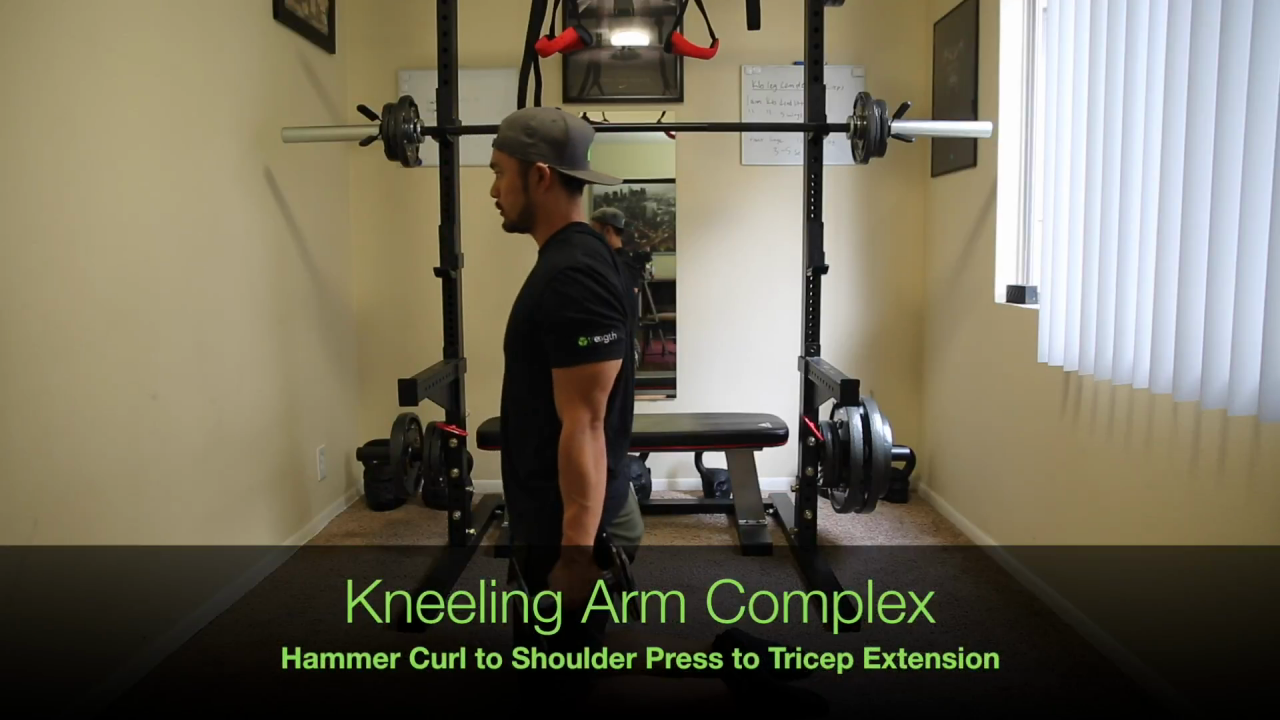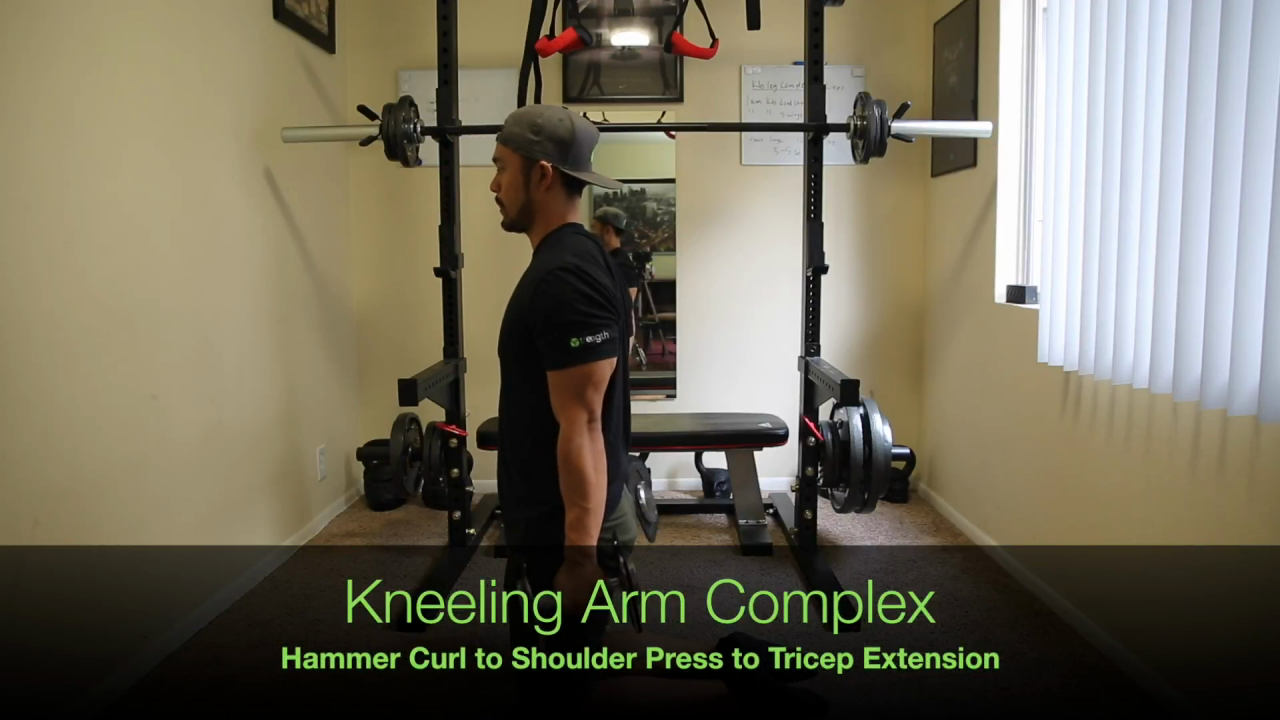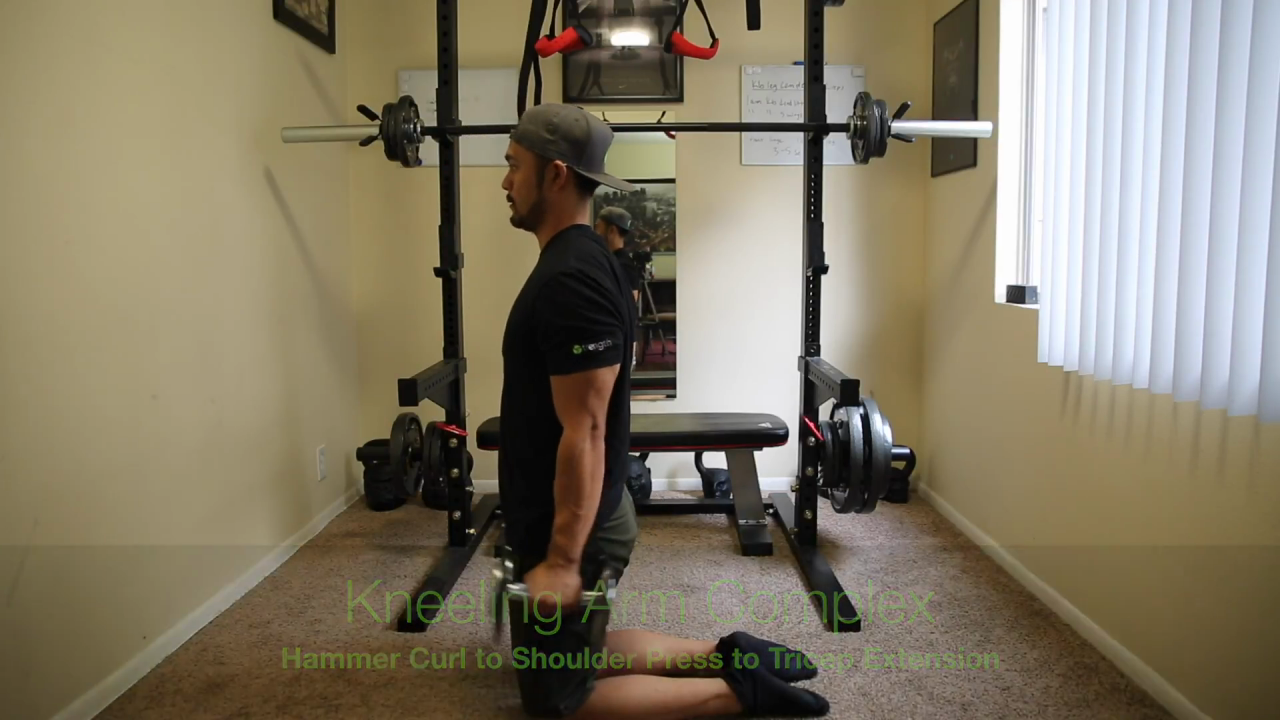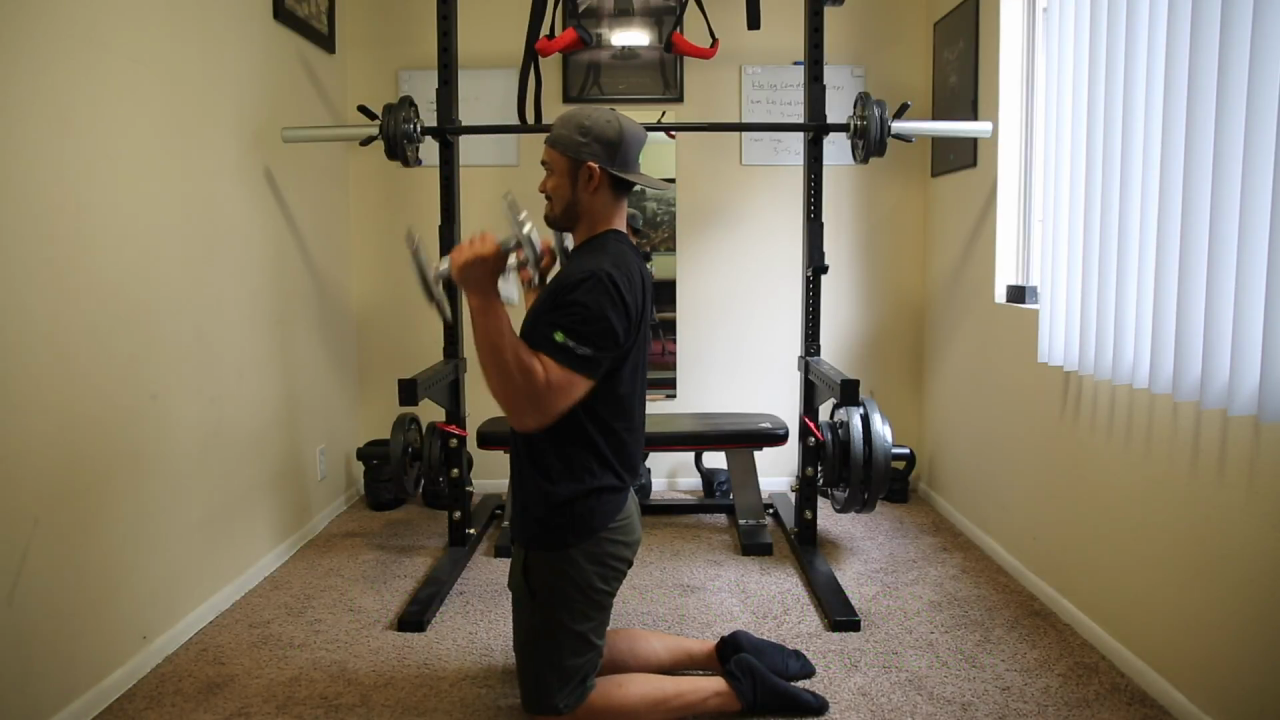
dt=1s
person 1, frame 1
left shoulder: (572, 277)
right shoulder: (570, 262)
left elbow: (584, 424)
left wrist: (576, 553)
left hip: (575, 524)
right hip: (566, 516)
right knee: (581, 652)
right ankle: (727, 654)
person 1, frame 2
left shoulder: (563, 279)
right shoulder: (570, 262)
left elbow: (581, 426)
left wrist: (581, 556)
left hip: (566, 527)
right hip: (557, 519)
right knee: (584, 651)
right ankle: (728, 659)
person 1, frame 3
left shoulder: (569, 280)
right shoulder: (577, 263)
left elbow: (583, 430)
left wrist: (564, 561)
left hip: (570, 527)
right hip: (572, 516)
right knee: (574, 653)
right ankle: (724, 655)
person 1, frame 4
left shoulder: (596, 282)
right shoulder: (607, 263)
left elbow: (527, 407)
left wrist: (483, 296)
right wrist: (536, 280)
left hip: (574, 525)
right hip: (585, 509)
right knee: (575, 651)
right ankle: (726, 653)
